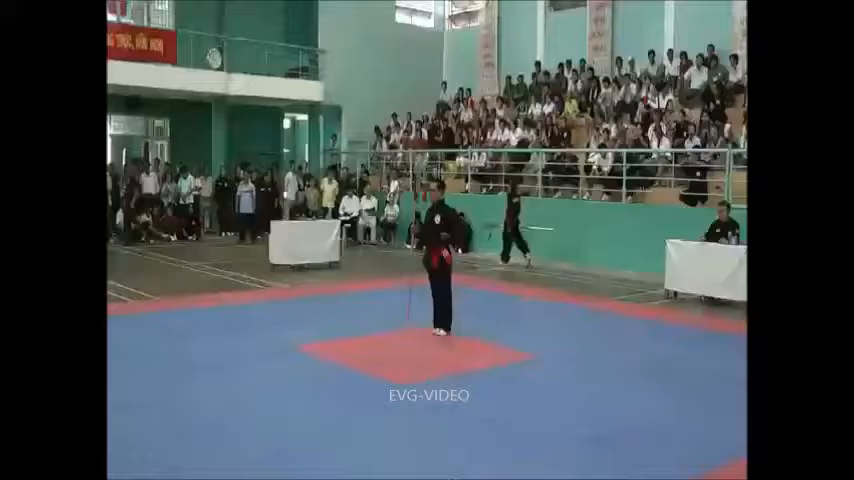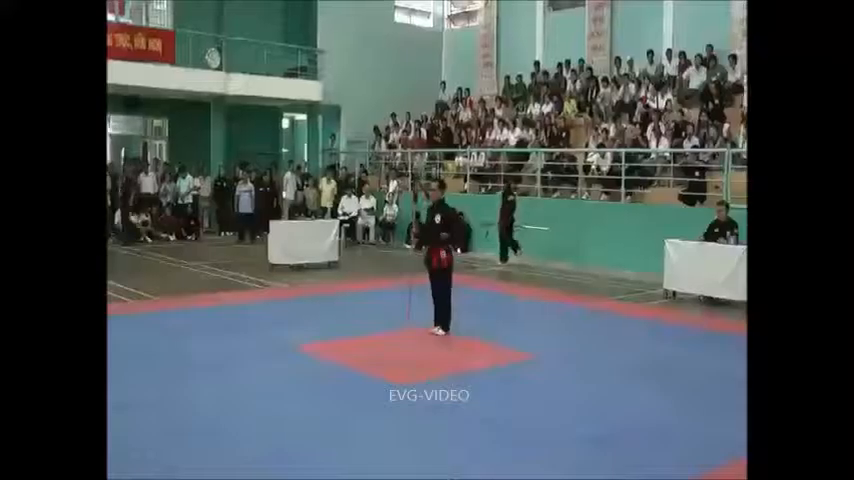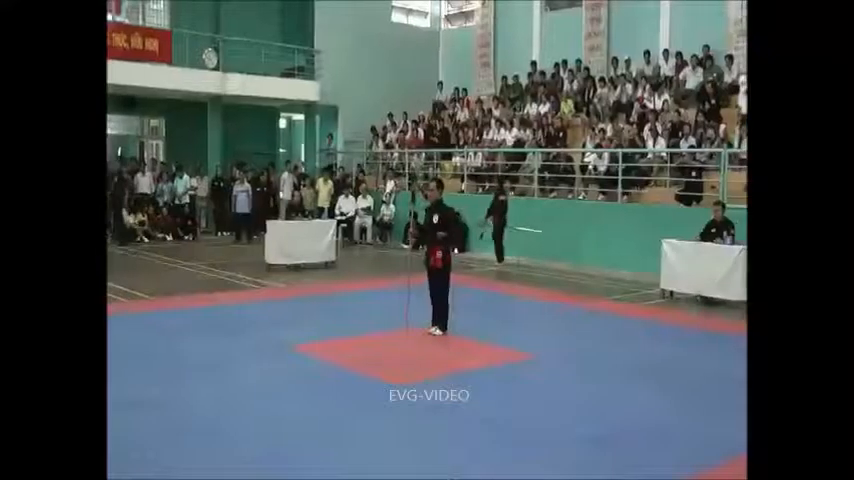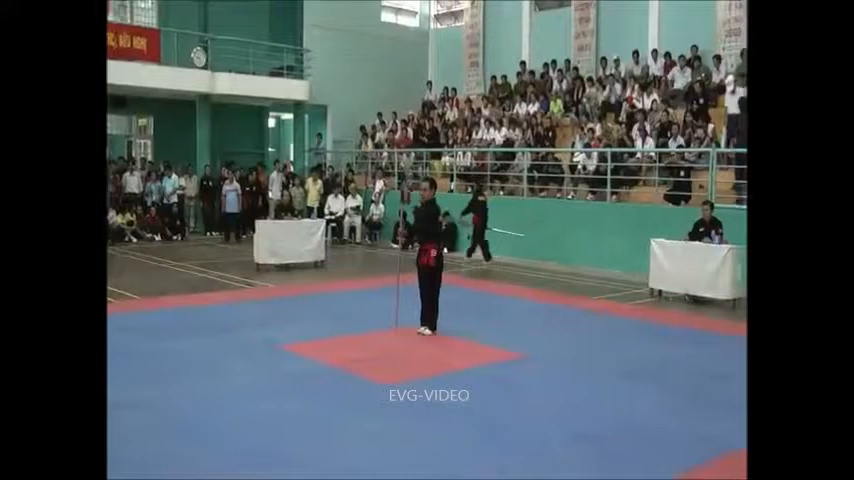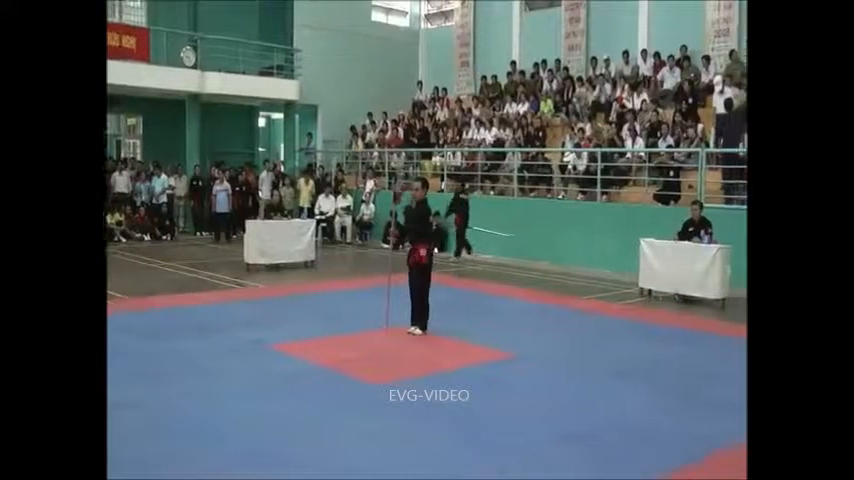
dt=0.2s
person 1, frame 1
left shoulder: (449, 212)
right shoulder: (430, 211)
left elbow: (457, 234)
left wrist: (448, 236)
right wrist: (418, 234)
left hip: (442, 255)
right hip: (430, 253)
left knee: (444, 290)
right knee: (435, 290)
left ankle: (445, 326)
right ankle: (438, 324)
person 1, frame 2
left shoulder: (449, 212)
right shoulder: (430, 210)
left elbow: (457, 234)
left wrist: (448, 237)
right wrist: (418, 235)
left hip: (443, 254)
right hip: (431, 253)
left knee: (444, 290)
right knee: (436, 290)
left ankle: (444, 325)
right ankle: (438, 323)
person 1, frame 3
left shoulder: (447, 211)
right shoulder: (429, 210)
left elbow: (455, 235)
left wrist: (445, 235)
right wrist: (417, 234)
left hip: (441, 254)
right hip: (431, 253)
left knee: (441, 290)
right knee: (434, 290)
left ankle: (441, 325)
right ankle: (436, 323)
person 1, frame 4
left shoulder: (433, 209)
right shoulder: (423, 209)
left elbow: (420, 224)
right wrist: (406, 235)
left hip: (433, 253)
right hip: (424, 251)
left knee: (431, 289)
right knee: (425, 289)
left ankle: (431, 325)
right ankle: (425, 323)
person 1, frame 5
left shoulder: (424, 209)
right shoulder: (416, 209)
left elbow: (412, 224)
right elbow: (409, 228)
right wrist: (398, 234)
left hip: (423, 252)
right hip: (415, 251)
left knee: (421, 289)
right knee: (415, 289)
left ankle: (421, 325)
right ankle: (416, 322)
